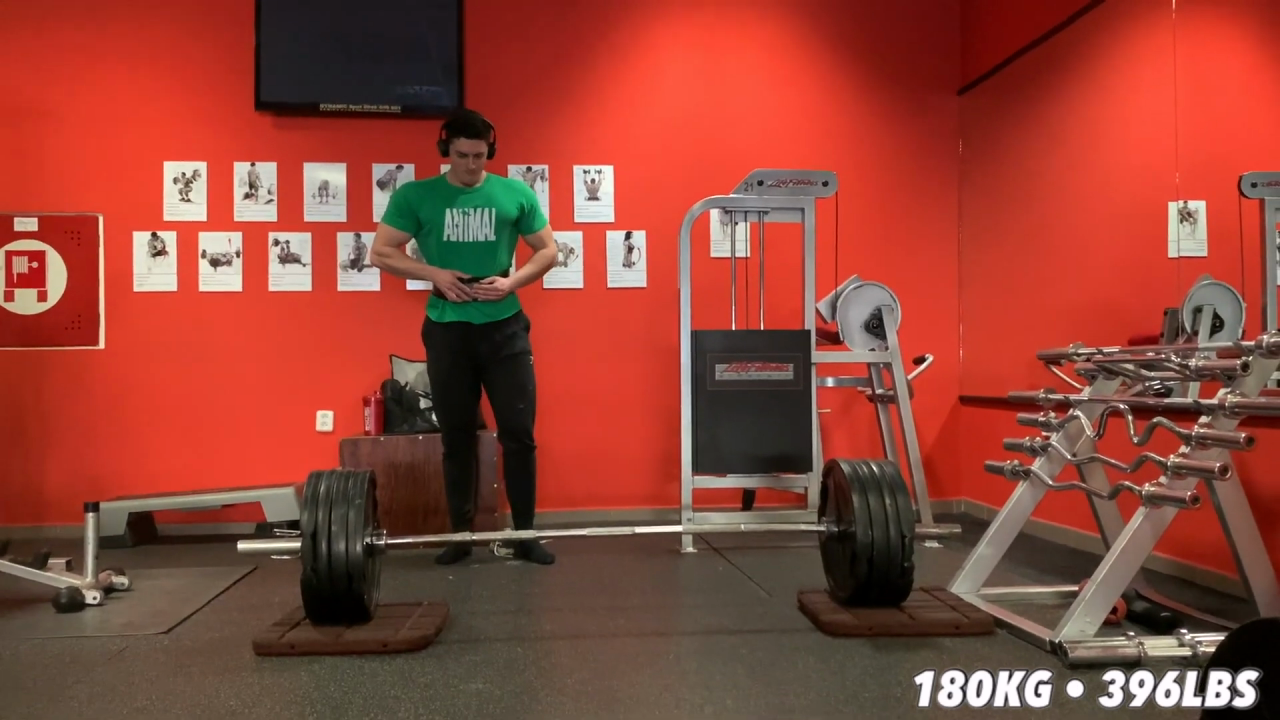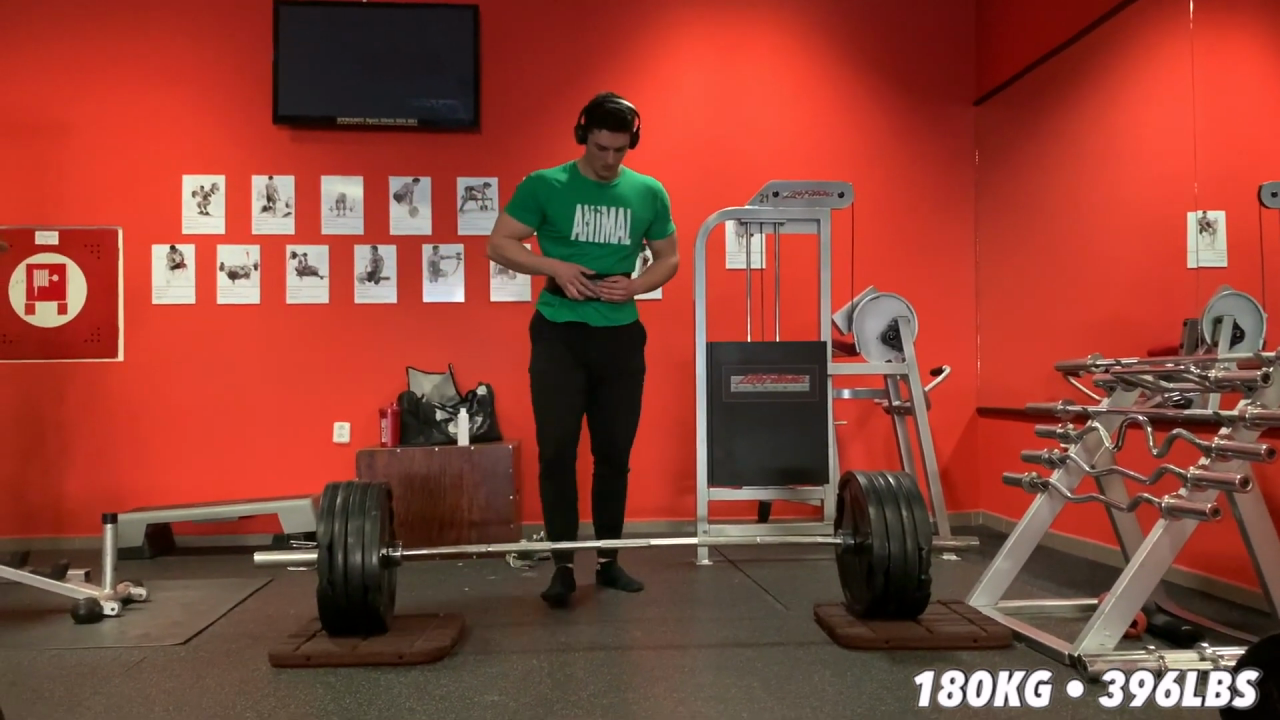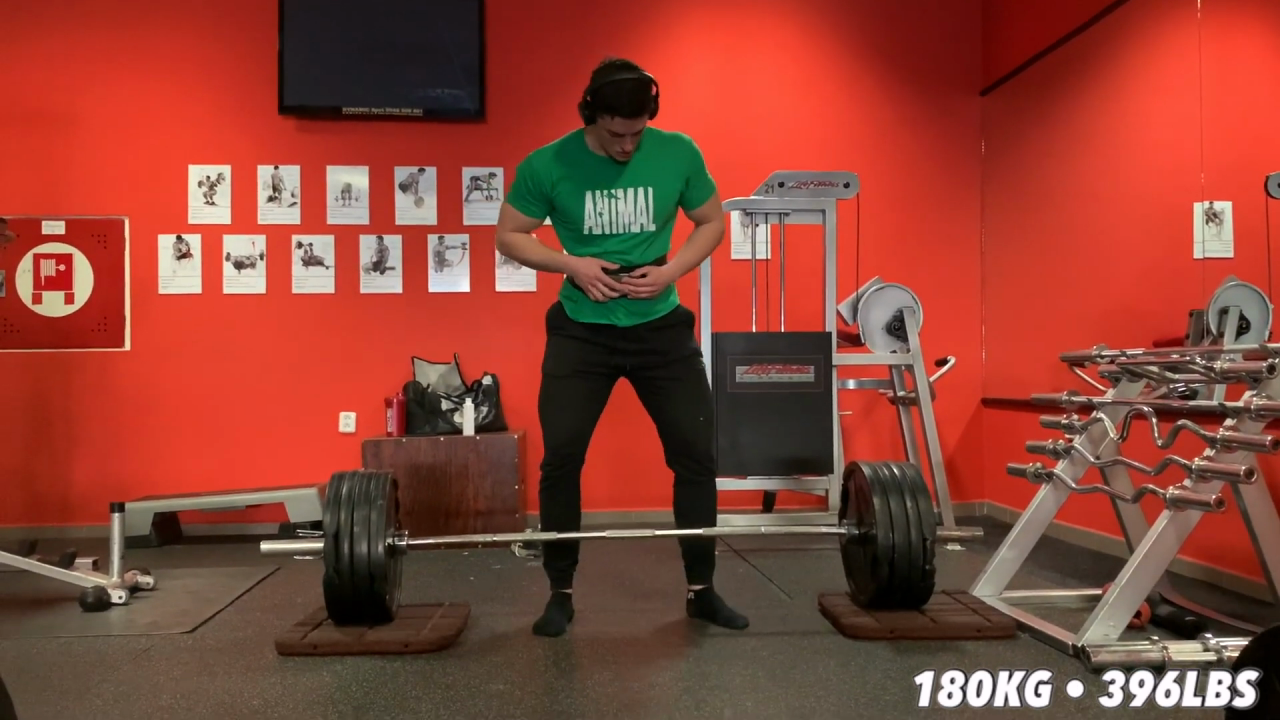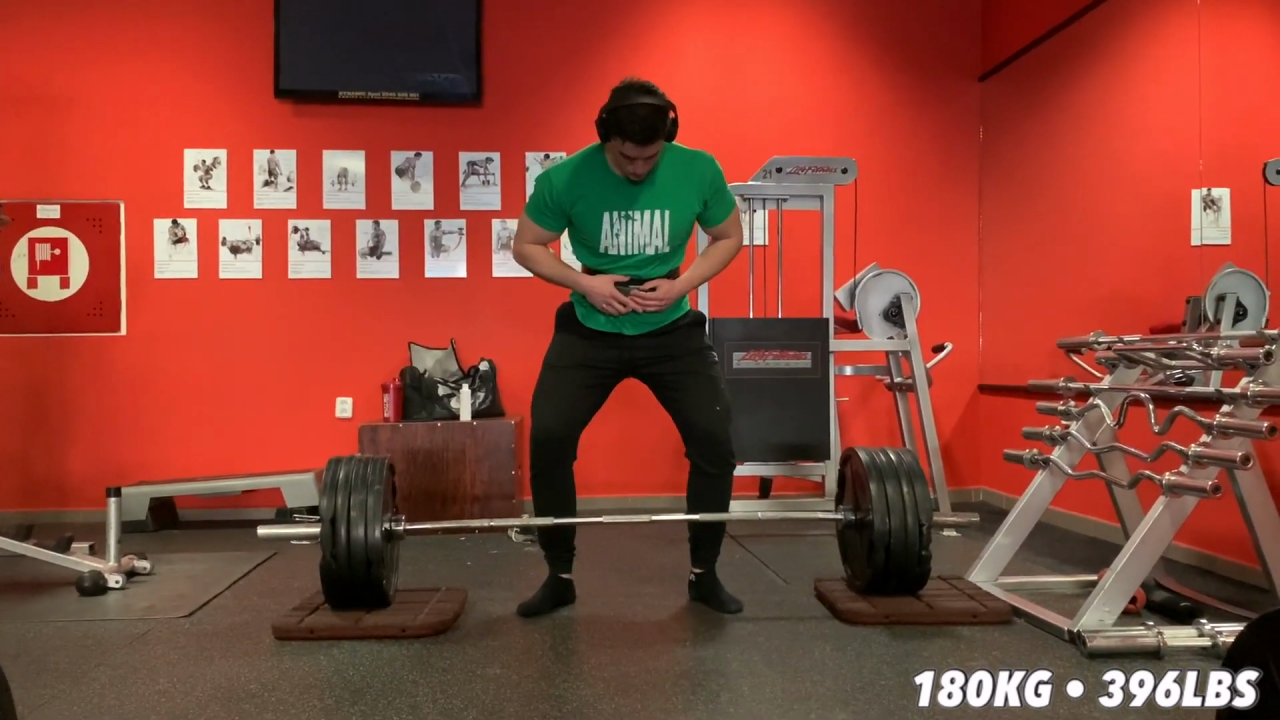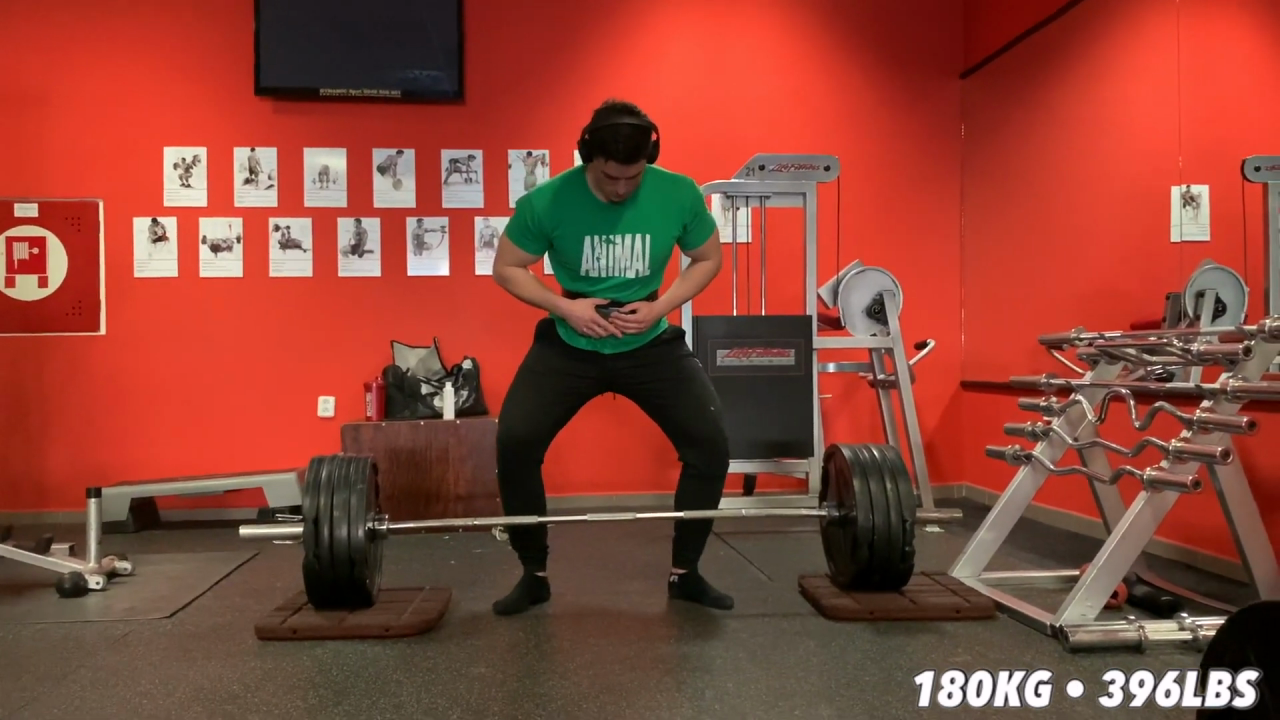
dt=1s
person 1, frame 1
left shoulder: (516, 194)
right shoulder: (416, 196)
left elbow: (548, 250)
right elbow: (381, 253)
left wrist: (512, 280)
right wrist: (434, 273)
left hip: (504, 326)
right hip: (447, 329)
left knee: (518, 433)
right knee: (456, 438)
left ankle: (525, 534)
right ankle: (460, 534)
person 1, frame 2
left shoulder: (649, 192)
right shoulder: (544, 185)
left elbow: (670, 258)
right elbow: (498, 244)
left wrist: (635, 285)
right wrist: (555, 266)
left hip: (620, 335)
right hip: (559, 332)
left knee: (614, 455)
right knee: (557, 449)
left ankle: (607, 560)
right ankle: (563, 563)
person 1, frame 3
left shoulder: (679, 154)
right shoulder: (547, 166)
left elbow: (712, 222)
right elbow: (507, 235)
left wrist: (671, 270)
right wrist: (572, 264)
left hip: (661, 326)
right hip: (582, 330)
left knee: (694, 454)
right knee: (561, 456)
left ankle: (701, 589)
right ankle: (561, 592)
person 1, frame 4
left shoulder: (700, 171)
right shoulder: (565, 179)
left elbow: (729, 237)
right elbow: (526, 246)
left wrist: (682, 283)
right wrist: (584, 282)
left hip: (671, 330)
right hip: (589, 331)
left knee: (714, 442)
right knee: (548, 440)
left ankle: (703, 574)
right ankle: (559, 576)
person 1, frame 5
left shoulder: (680, 194)
right shoulder: (545, 202)
left elbow: (709, 259)
right elbow: (506, 268)
left wrist: (660, 306)
right wrist: (565, 306)
left hip: (650, 346)
right hip: (569, 347)
left knee: (710, 443)
right knee: (515, 443)
left ankle: (684, 572)
right ankle: (534, 574)
